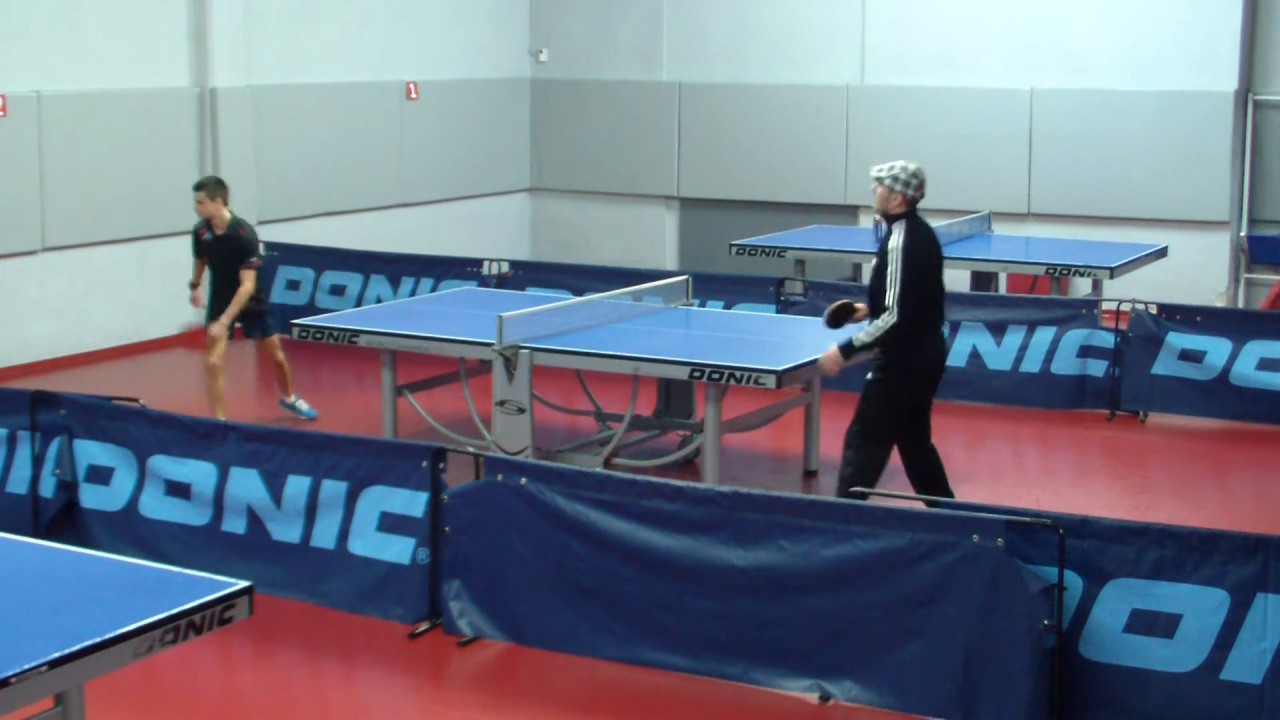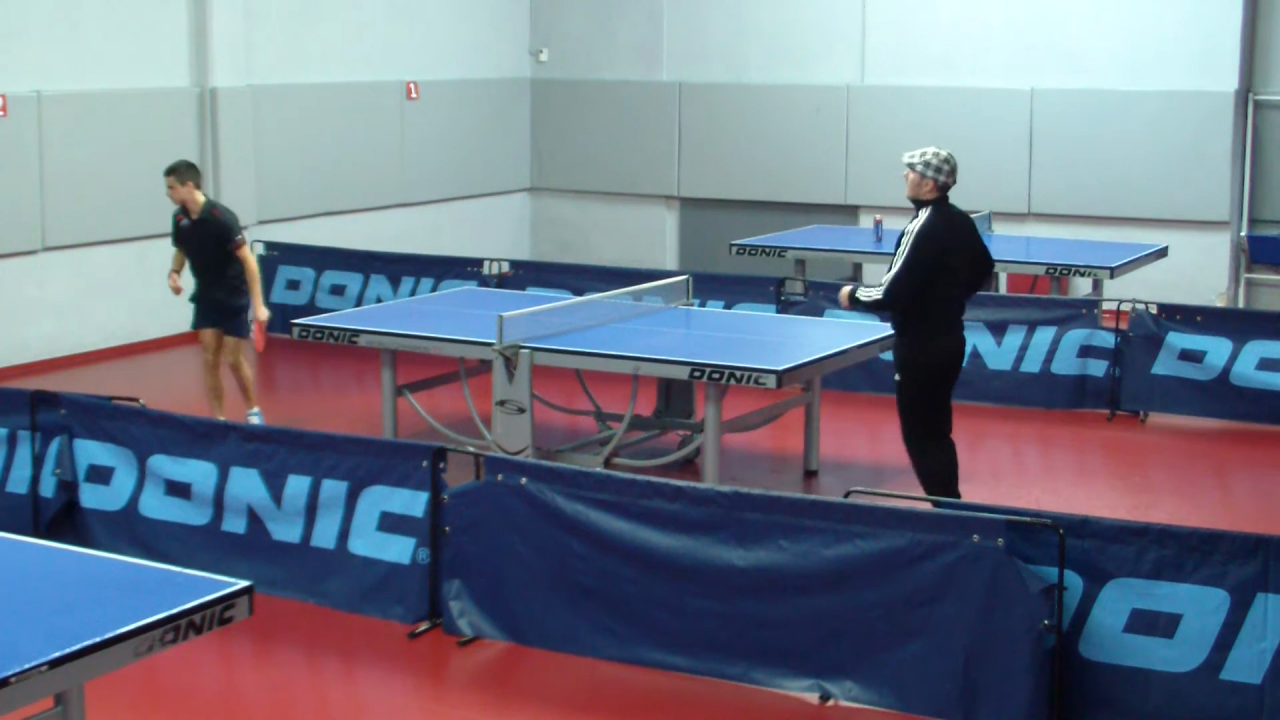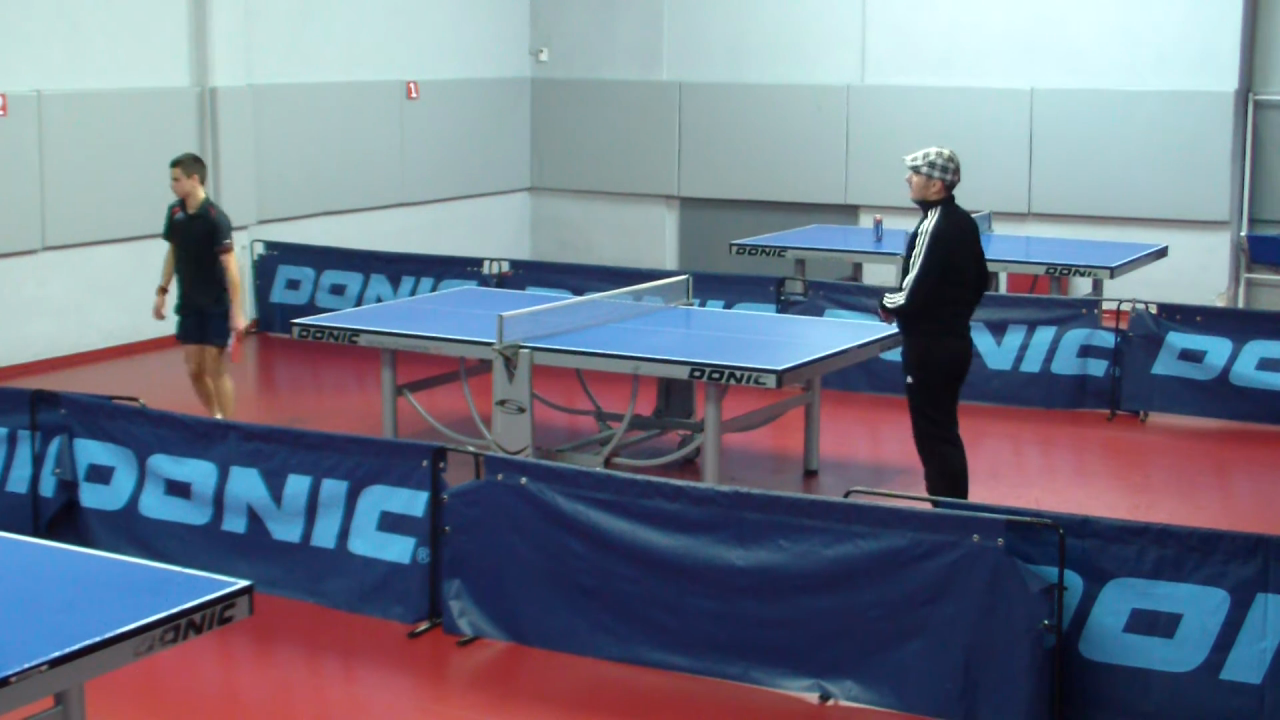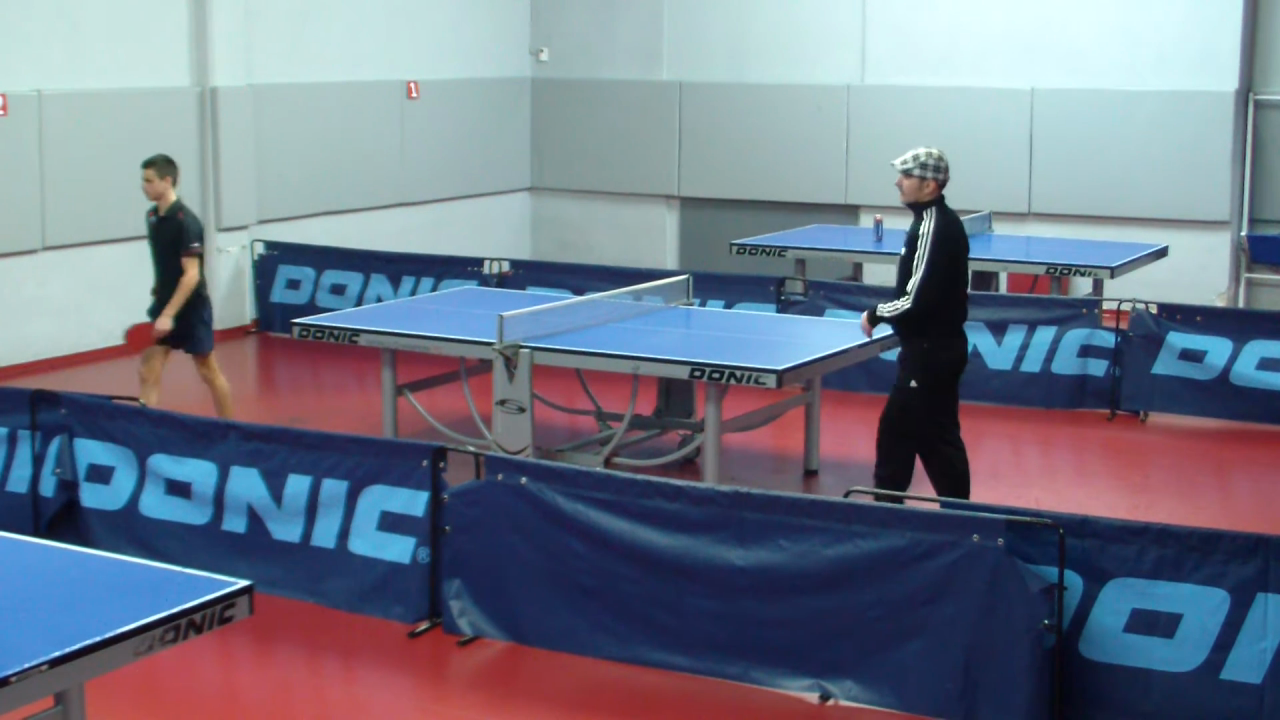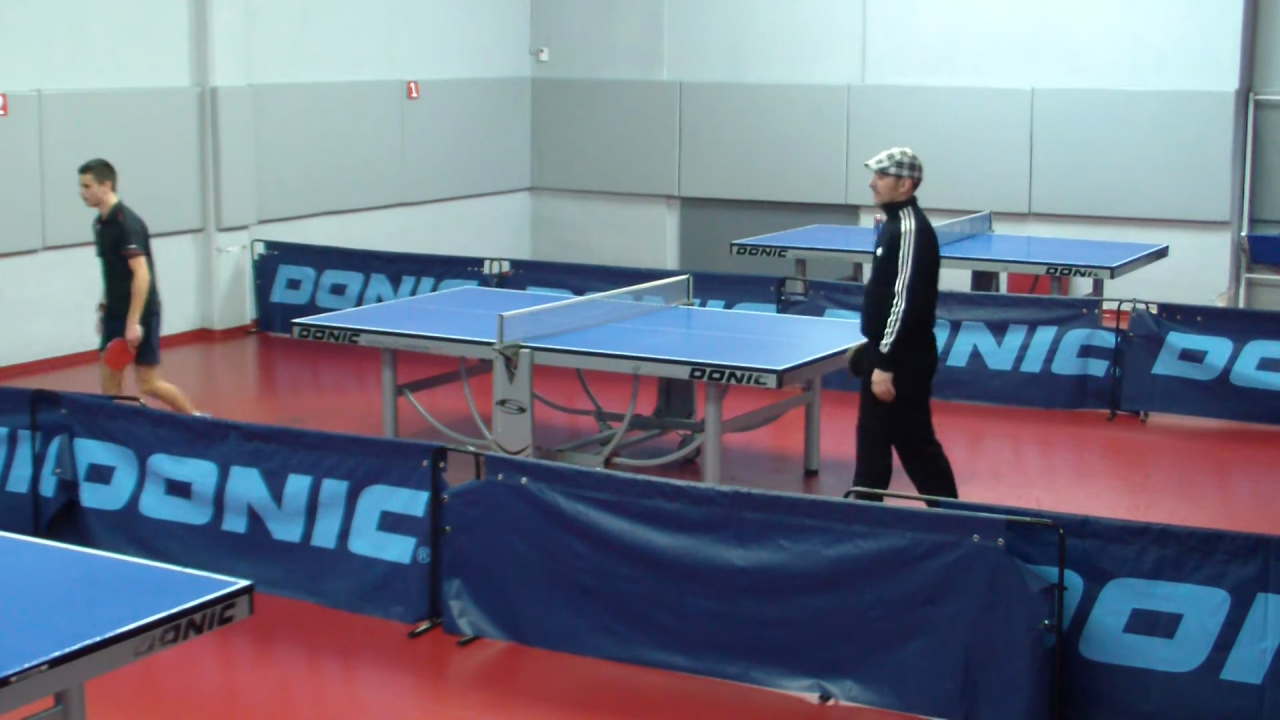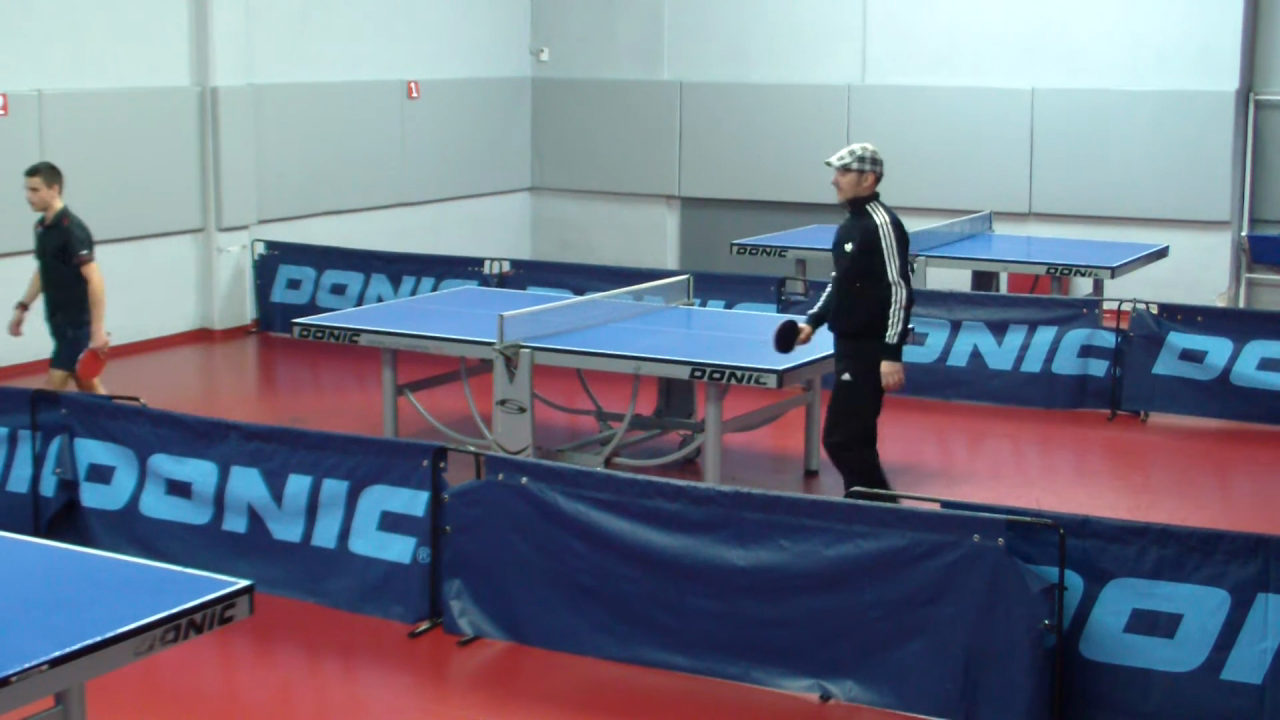
dt=0.3s
person 1, frame 1
left shoulder: (900, 242)
right shoulder: (920, 232)
left elbow: (894, 317)
left wrist: (845, 349)
right wrist: (869, 307)
left hip: (903, 357)
right hip: (928, 350)
left knee: (862, 442)
right knee: (914, 438)
person 1, frame 2
left shoulder: (922, 228)
right shoulder: (961, 222)
left elbow: (890, 294)
right elbow: (983, 271)
left wrist: (853, 295)
left hip: (921, 348)
right hip: (950, 340)
left knee: (921, 438)
right knee: (937, 432)
person 1, frame 3
left shoulder: (933, 228)
right shoulder: (962, 221)
left elbow: (911, 298)
right elbow: (979, 280)
left wrist: (886, 304)
left hip: (931, 348)
right hip: (953, 341)
left knee: (937, 436)
right knee: (934, 430)
person 1, frame 4
left shoulder: (931, 229)
right shoulder: (946, 221)
left elbow: (916, 302)
left wrist: (874, 314)
left hip: (931, 351)
right hip: (936, 346)
left knee: (938, 440)
right knee: (895, 429)
right ankle: (887, 508)
person 1, frame 5
left shoulder: (911, 230)
right shoulder: (895, 224)
left elbow: (907, 301)
left wrist: (886, 364)
right wrist: (876, 347)
left hip: (904, 359)
right hip: (890, 353)
left knee: (912, 442)
right knee: (877, 437)
person 1, frame 6
left shoulder: (881, 224)
right shoulder: (852, 223)
left elbow: (898, 291)
left wrist: (891, 354)
right wrist: (813, 320)
left hip: (868, 351)
right hip: (850, 346)
left knee: (842, 438)
right knee: (856, 438)
person 2, frame 1
left shoulder: (245, 235)
right shoulder: (200, 231)
left elbow: (247, 286)
left wrist: (223, 322)
right wrist: (194, 286)
left hip: (251, 303)
right hip: (219, 300)
left knee: (276, 357)
right knee: (213, 363)
left ankle: (289, 399)
right ankle: (219, 421)
person 2, frame 2
left shoulder: (222, 218)
right shoulder: (179, 217)
left elbow: (248, 261)
left wrist: (258, 305)
right wrist: (174, 273)
left hip: (234, 295)
right hip: (206, 297)
left knee: (234, 361)
right knee: (210, 361)
left ankle: (253, 411)
right ankle: (218, 421)
person 2, frame 3
left shoulder: (216, 219)
right shoulder: (174, 212)
left elbow: (231, 268)
left wrist: (237, 312)
right wrist: (162, 291)
left hip: (215, 306)
right hip: (188, 305)
left knee: (215, 371)
right knee: (193, 370)
right ankle: (217, 418)
person 2, frame 4
left shoulder: (186, 222)
right shoulder: (152, 216)
left elbow: (192, 274)
left wrist: (168, 315)
left hip: (191, 310)
right hip: (163, 308)
left knee: (209, 373)
right knee: (147, 373)
person 2, frame 5
left shoulder: (126, 224)
right shoulder: (100, 223)
left elbow: (142, 274)
left wrist: (134, 322)
right wrist: (104, 307)
left hip: (139, 317)
right hip: (116, 315)
left knee: (148, 384)
right knee: (109, 381)
person 2, frame 6
left shoulder: (72, 230)
right shoulder: (41, 226)
left elbow: (94, 280)
left wrist: (98, 329)
right wrist: (22, 306)
left hip: (76, 325)
right hip: (61, 322)
left knee: (53, 387)
right knee: (89, 387)
